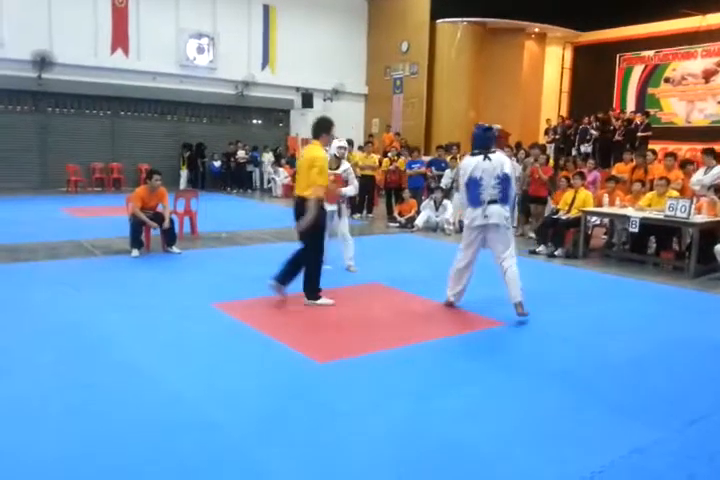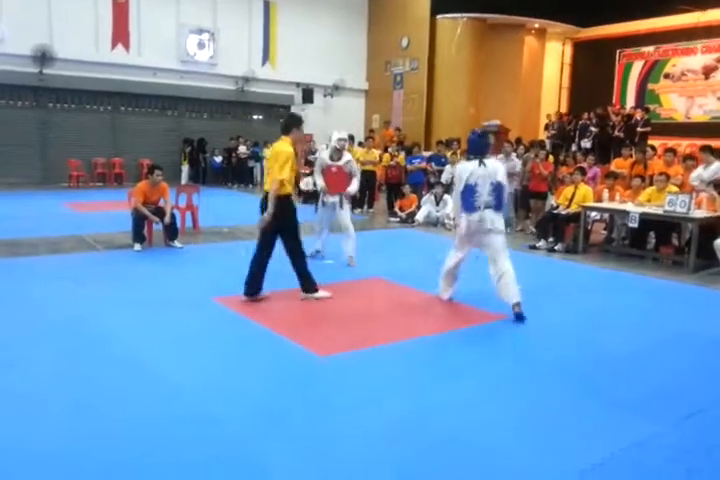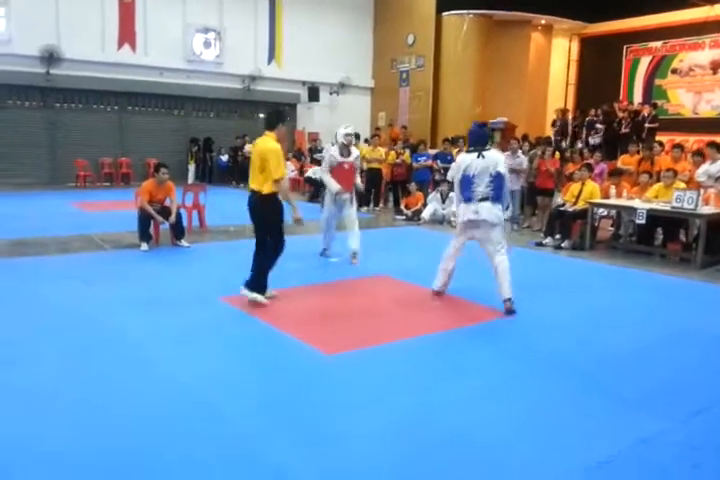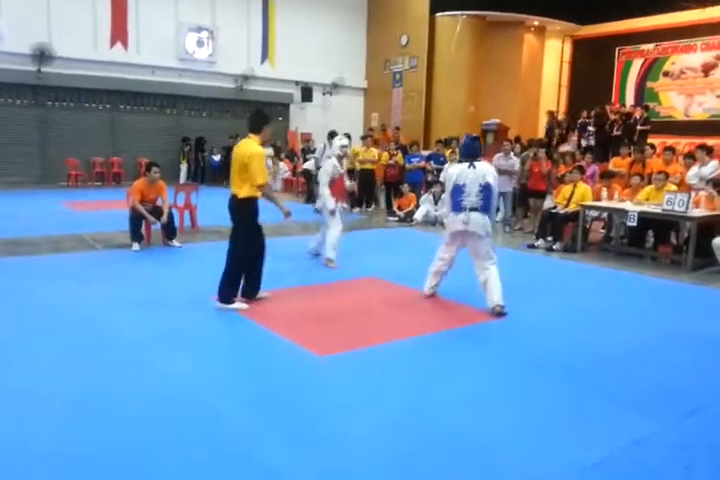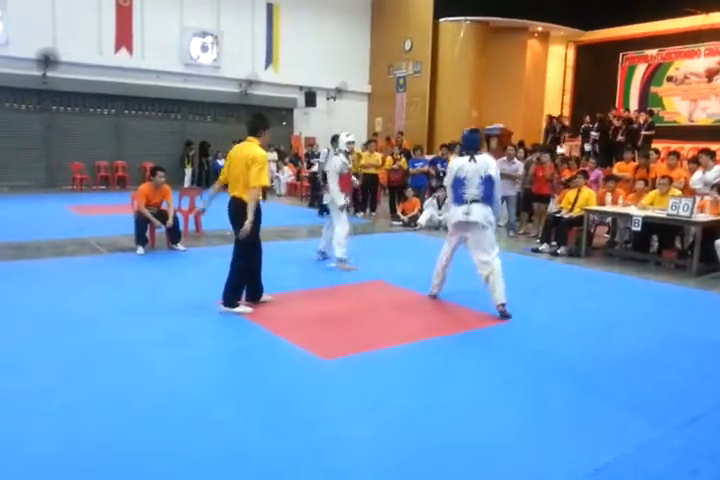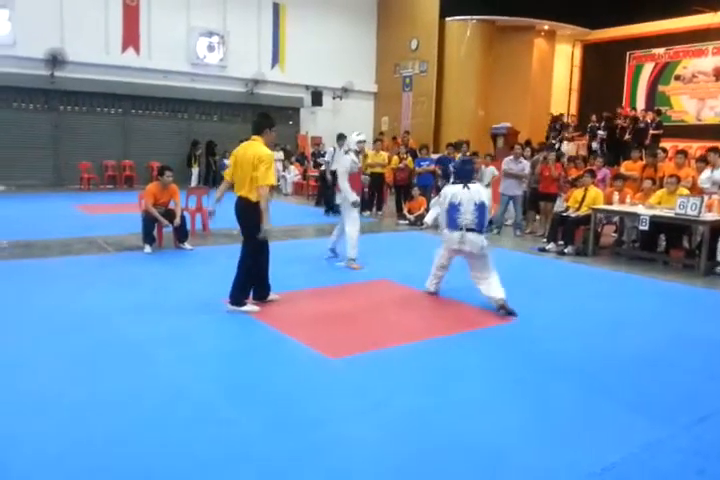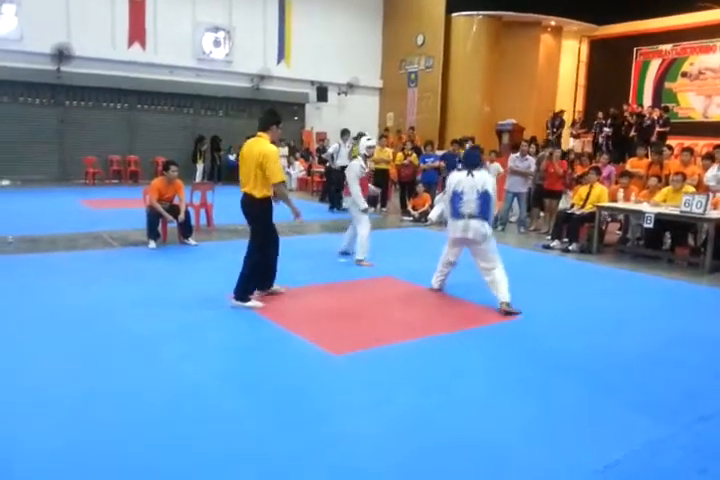
dt=0.3s
person 1, frame 1
left shoulder: (306, 151)
right shoulder: (320, 155)
right elbow: (316, 187)
right wrist: (310, 215)
left hip: (301, 203)
right hip: (311, 206)
left knee: (309, 248)
right knee: (315, 251)
left ankle: (280, 281)
right ankle: (313, 295)
person 1, frame 2
left shoulder: (276, 146)
right shoulder: (286, 150)
right elbow: (276, 181)
right wrist: (270, 210)
left hip: (270, 201)
right hip: (281, 203)
left knee: (265, 246)
right knee: (295, 247)
left ankle: (251, 290)
right ankle: (309, 289)
person 1, frame 3
left shoulder: (258, 143)
right shoulder: (274, 147)
right elbow: (280, 181)
right wrist: (294, 209)
left hip: (255, 198)
right hip: (267, 201)
left knee: (263, 245)
right knee: (276, 245)
left ankle: (257, 288)
right ankle: (252, 286)
person 1, frame 4
left shoulder: (241, 145)
right shoulder: (256, 151)
right elbow: (263, 187)
left wrist: (269, 171)
right wrist: (282, 207)
left hip: (237, 201)
right hip: (246, 204)
left knee: (256, 246)
right knee: (239, 251)
left ankle: (251, 290)
right ankle: (225, 297)
person 1, frame 5
left shoulder: (236, 150)
right shoulder: (259, 155)
left elbow: (221, 180)
right elbow: (255, 189)
left wrist: (207, 204)
right wrist: (250, 219)
left hip: (235, 204)
right hip: (247, 208)
left knee: (253, 251)
right knee: (244, 254)
left ankle: (255, 294)
right ankle: (230, 302)
person 1, frame 6
left shoulder: (240, 149)
right shoulder: (264, 153)
left elbow: (227, 180)
right elbow: (264, 189)
left wrist: (214, 204)
right wrist: (265, 220)
left hip: (241, 203)
right hip: (253, 207)
left knee: (259, 250)
right knee: (252, 253)
left ankle: (261, 293)
right ankle: (237, 300)
person 1, frame 7
left shoulder: (248, 145)
right shoulder: (269, 150)
right elbow: (278, 185)
right wrist: (293, 208)
left hip: (248, 199)
right hip: (260, 203)
left knee: (270, 241)
right knee: (257, 249)
left ankle: (265, 284)
right ankle: (241, 296)
person 2, frame 1
left shoulder: (467, 162)
right shoulder: (503, 159)
left elbow: (464, 194)
right elbow: (511, 190)
left wrist: (468, 212)
right wrist: (506, 212)
left hip: (475, 216)
right hip: (499, 215)
left knee: (465, 257)
right knee: (507, 259)
left ankle: (452, 297)
right ankle: (518, 303)
person 2, frame 2
left shoulder: (461, 168)
right shoulder: (497, 166)
left elbow: (458, 199)
right elbow: (503, 196)
right wrist: (498, 216)
left hip: (469, 220)
right hip: (492, 220)
left knee: (455, 257)
right knee: (502, 263)
left ankle: (445, 293)
right ankle: (516, 305)
person 2, frame 3
left shoulder: (461, 160)
right shoulder: (498, 157)
left elbow: (458, 189)
right elbow: (504, 188)
right wrist: (502, 208)
left hip: (468, 211)
right hip: (491, 211)
left knee: (454, 249)
right knee: (499, 255)
left ankle: (439, 286)
right ankle: (507, 300)
person 2, frame 4
left shoulder: (453, 170)
right shoulder: (489, 170)
left elbow: (449, 197)
right elbow: (493, 200)
right wrist: (489, 221)
left hip: (456, 220)
right hip: (479, 221)
left knee: (444, 256)
right knee: (488, 264)
left ankle: (430, 289)
right ankle: (496, 304)
person 2, frame 5
left shoulder: (454, 163)
right shoulder: (490, 162)
left elbow: (450, 191)
right elbow: (495, 193)
right wrist: (494, 216)
left hip: (458, 214)
right hip: (481, 213)
left knee: (447, 252)
right knee: (489, 259)
left ankle: (435, 290)
right ankle: (500, 303)
person 2, frame 6
left shoulder: (447, 190)
right shoulder: (483, 191)
left elbow: (442, 217)
right elbow: (485, 218)
left hip: (453, 237)
right hip: (475, 239)
left knee: (441, 262)
right knee: (486, 275)
left ankle: (432, 287)
right ankle: (500, 299)
person 2, frame 7
left shoulder: (453, 177)
right shoulder: (488, 178)
left elbow: (447, 206)
right elbow: (491, 208)
right wrist: (486, 224)
left hip: (457, 226)
right hip: (479, 228)
left knee: (448, 258)
right knee: (493, 266)
left ankle: (436, 283)
right ankle: (504, 302)
person 3, frame 1
left shoulder: (346, 168)
left elbow: (354, 187)
left wrist: (344, 191)
left hip: (340, 206)
right hip: (325, 205)
left knee: (343, 233)
left ankle: (349, 262)
person 3, frame 2
left shoulder: (349, 159)
right shoulder: (323, 156)
left elbow: (357, 176)
right elbow: (317, 173)
left wrist: (351, 189)
right wrist: (320, 185)
left hip: (342, 197)
right hip: (327, 196)
left knee: (346, 225)
right knee: (323, 224)
left ankle: (350, 255)
right ankle: (318, 249)
person 3, frame 3
left shoulder: (356, 154)
right shoulder: (332, 153)
right elbow: (324, 172)
left wrist: (358, 182)
right wrist: (334, 187)
left hip: (349, 194)
right hip: (334, 194)
left knee: (352, 222)
right knee: (328, 221)
left ankle: (354, 252)
right ankle: (326, 247)
person 3, frame 4
left shoulder: (342, 162)
right shoulder: (330, 164)
right elbow: (323, 185)
left wrist: (348, 185)
right wrist: (330, 205)
left hip: (337, 201)
right hip: (329, 201)
left knee: (330, 227)
right knee: (335, 227)
left ankle: (315, 249)
right ankle: (329, 257)
person 3, frame 5
left shoulder: (347, 158)
right shoulder: (337, 160)
right elbow: (332, 182)
right wrist: (340, 201)
left hip: (341, 197)
right hip: (336, 198)
left knee: (332, 223)
right knee: (342, 226)
left ankle: (323, 250)
right ankle: (341, 259)
person 3, frame 6
left shoulder: (357, 158)
right shoulder: (347, 158)
right elbow: (342, 181)
left wrist: (362, 179)
right wrist: (352, 198)
left hip: (353, 195)
right hip: (347, 196)
left knee: (344, 223)
right knee: (353, 225)
left ankle: (333, 247)
right ankle: (351, 258)
person 3, frame 7
left shoulder: (364, 163)
right shoulder: (355, 164)
right elbow: (353, 187)
left wrist: (372, 189)
right wrist: (363, 205)
left hip: (358, 199)
right hip: (354, 200)
left knee: (356, 226)
right knee: (364, 226)
left ankle: (345, 249)
right ankle: (360, 258)
